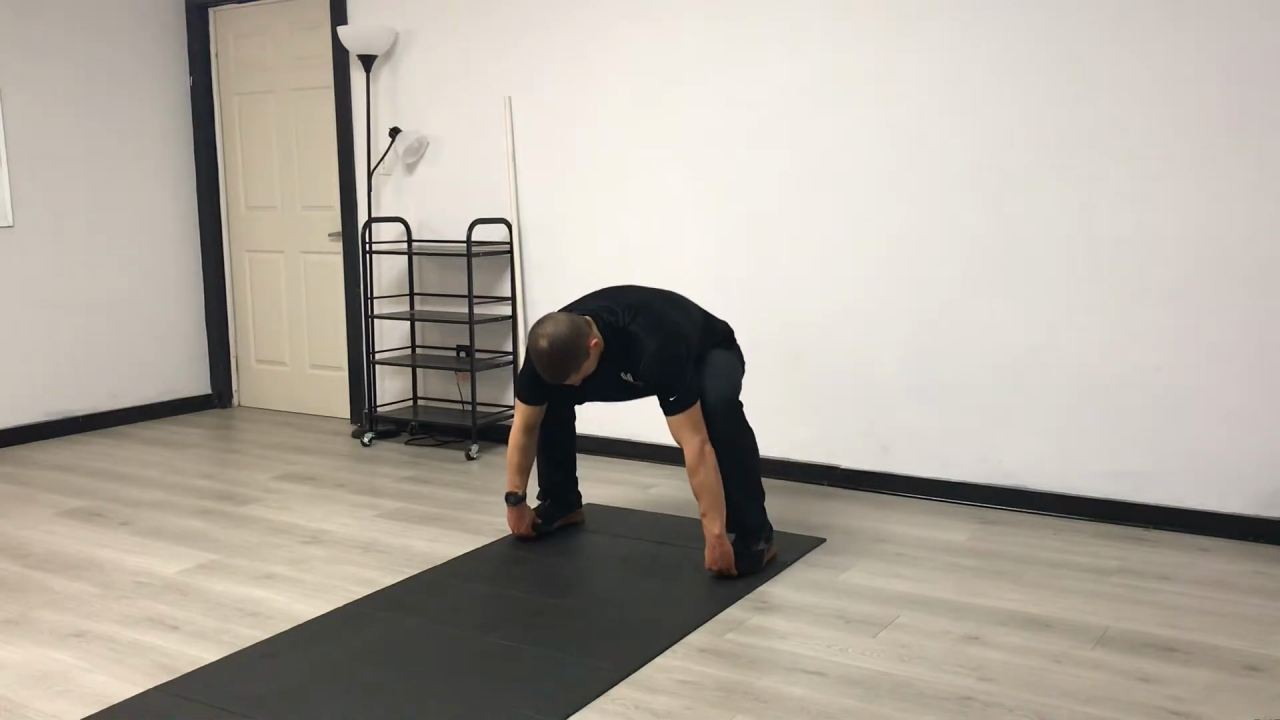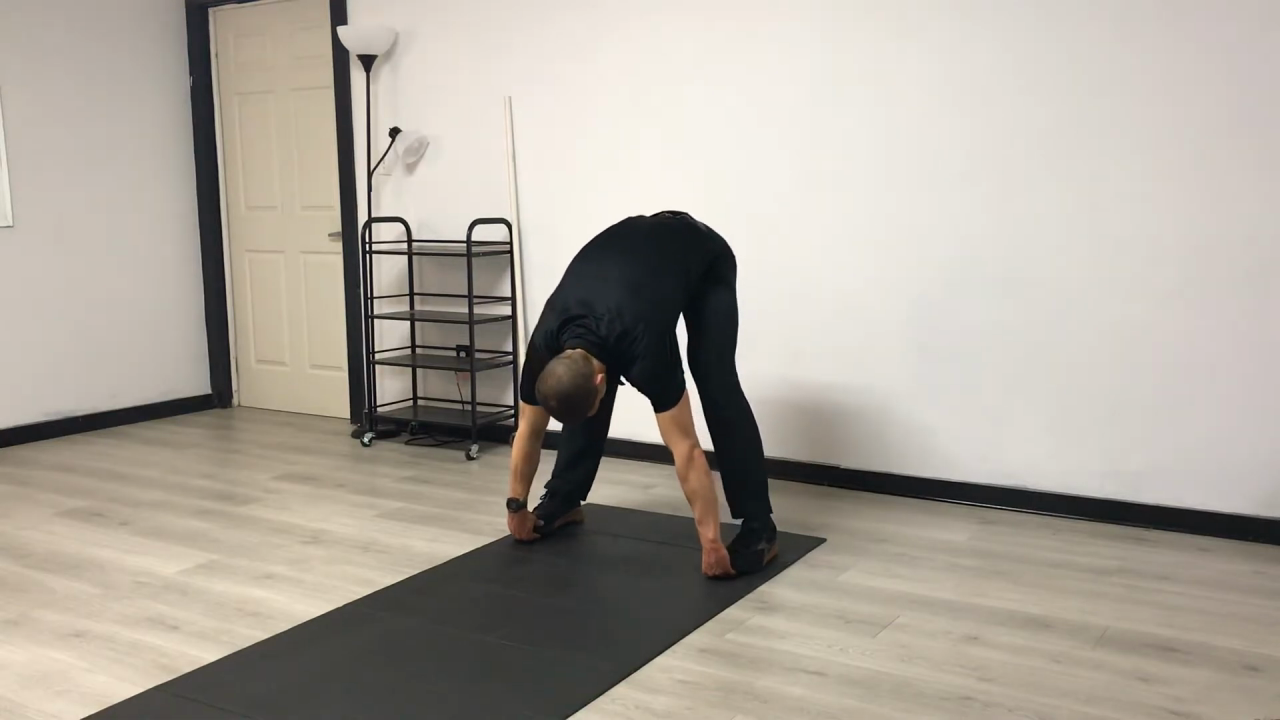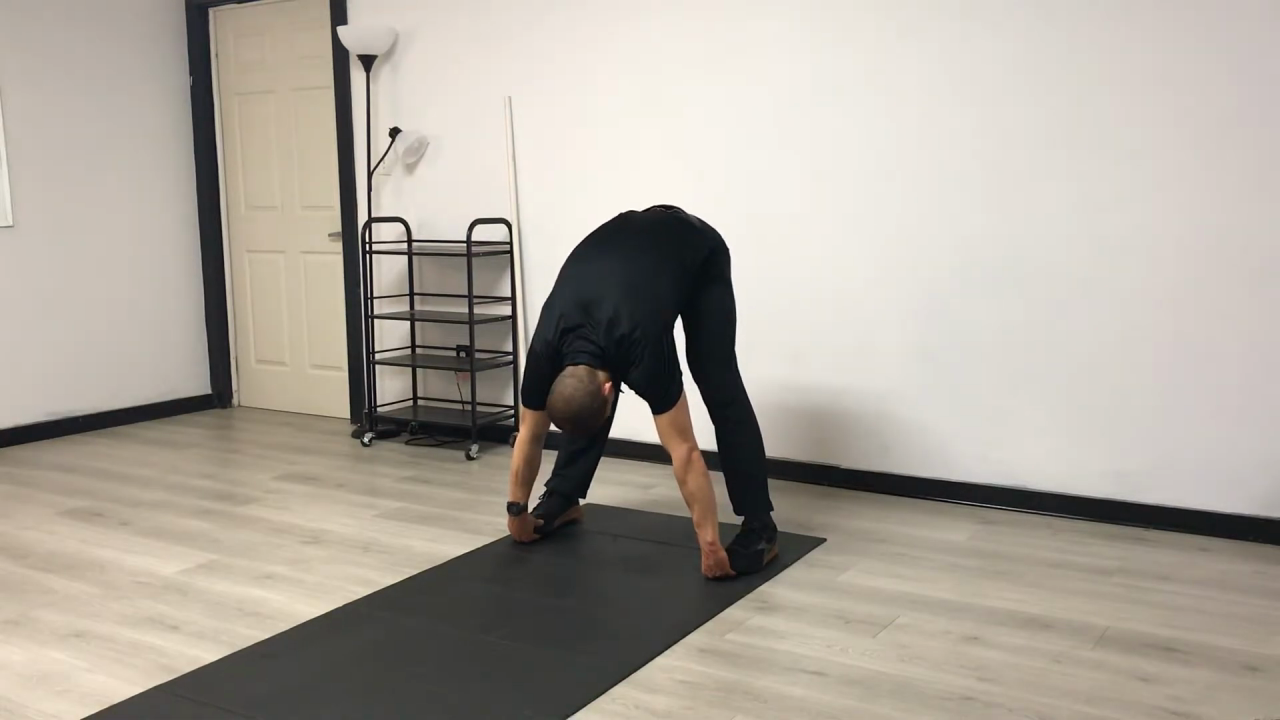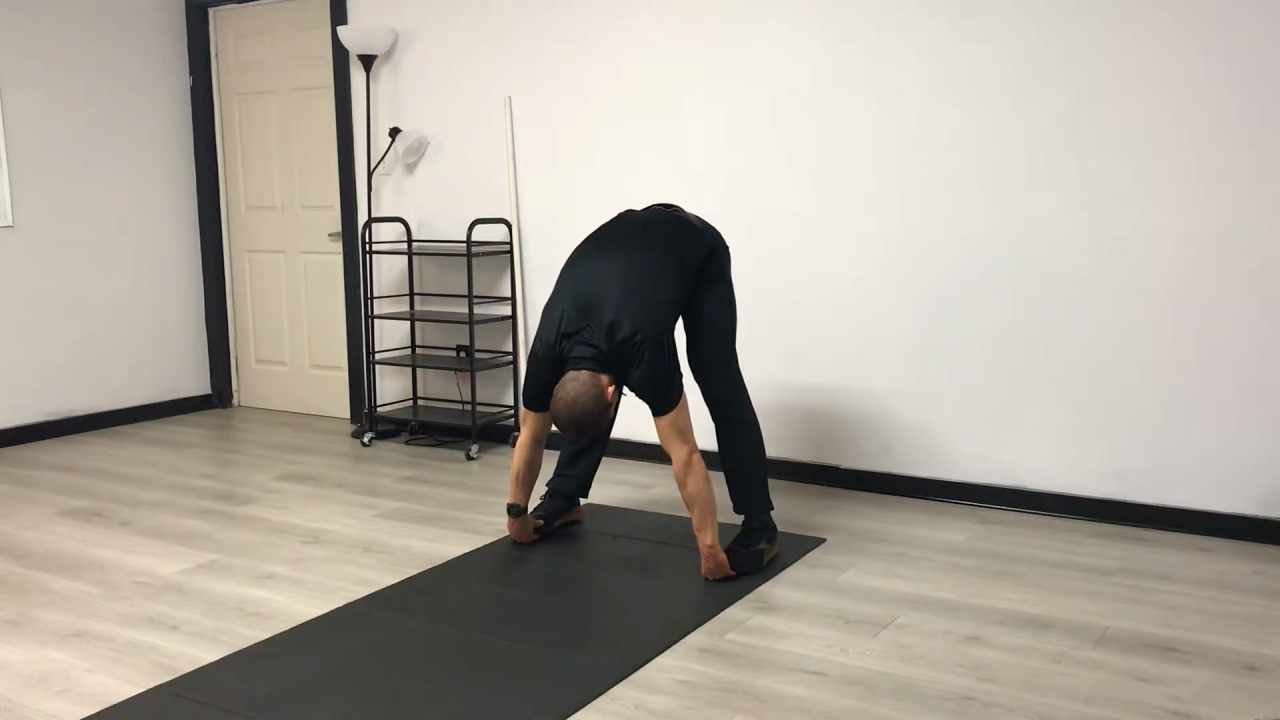
dt=1s
person 1, frame 1
left shoulder: (656, 348)
right shoulder: (550, 348)
left elbow: (695, 445)
right elbow: (524, 427)
left wrist: (715, 537)
right wrist: (515, 502)
left hip: (709, 351)
left knee: (719, 406)
right knee: (550, 399)
left ankle: (755, 533)
right ankle: (563, 503)
person 1, frame 2
left shoulder: (642, 351)
right shoulder: (546, 349)
left elbow: (685, 449)
right elbow: (528, 431)
left wrist: (711, 542)
right wrist: (516, 508)
left hip: (705, 261)
left knee: (718, 389)
right knee: (585, 398)
left ankle: (759, 527)
right ankle: (564, 500)
person 1, frame 3
left shoulder: (642, 353)
right shoulder: (546, 353)
left elbow: (684, 452)
right elbow: (529, 436)
left wrist: (710, 544)
right wrist: (516, 512)
left hip: (699, 254)
left knee: (720, 390)
right knee: (585, 404)
left ankle: (759, 525)
right ankle: (562, 500)
person 1, frame 4
left shoulder: (642, 356)
right shoulder: (548, 356)
left elbow: (683, 454)
right elbow: (531, 438)
left wrist: (709, 546)
right wrist: (516, 513)
left hip: (699, 253)
left knee: (721, 389)
right knee: (588, 406)
left ankle: (759, 525)
right ankle: (564, 499)
